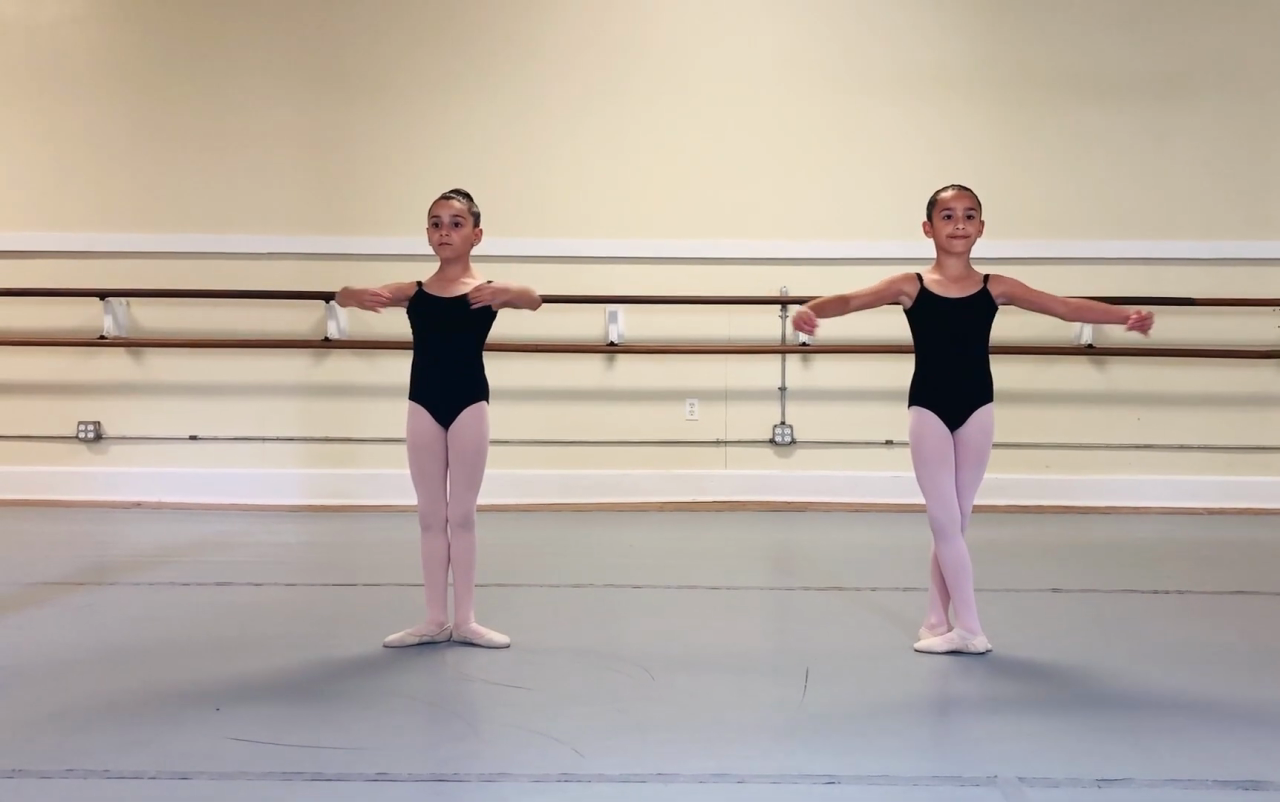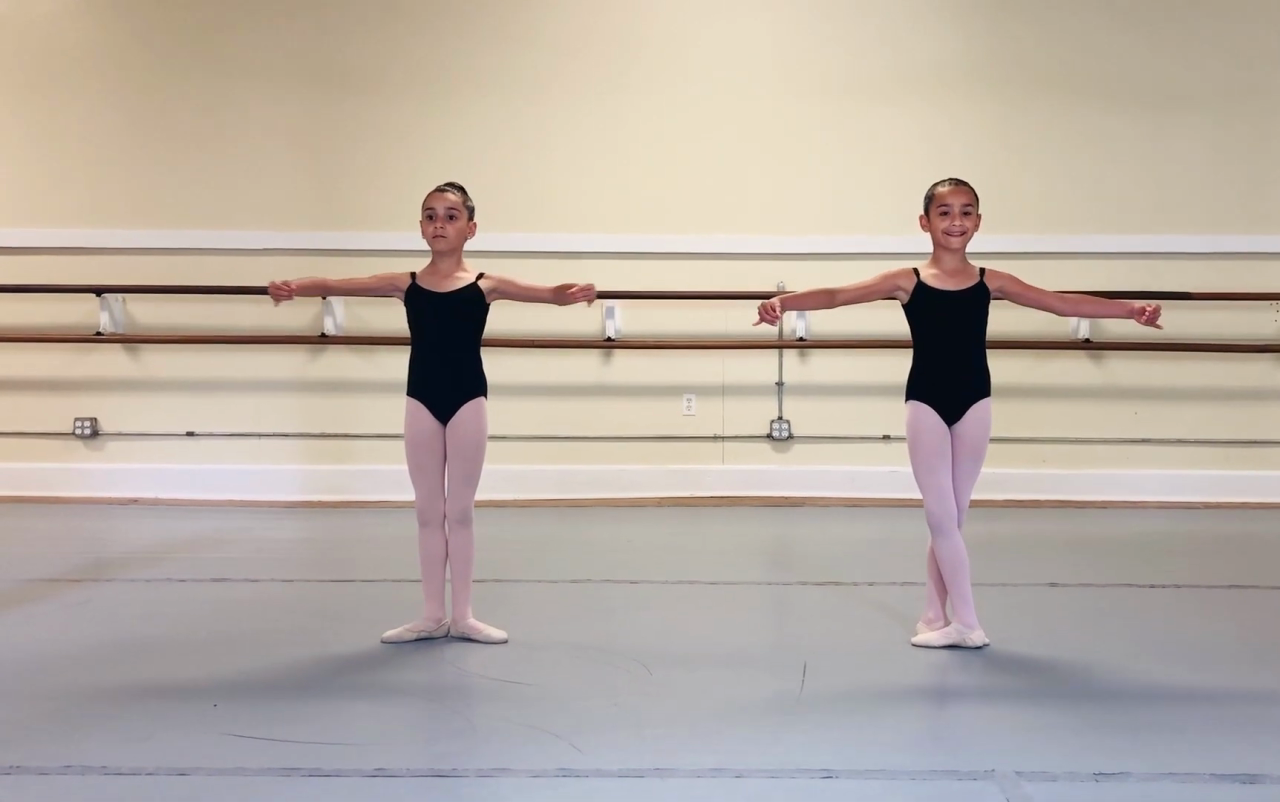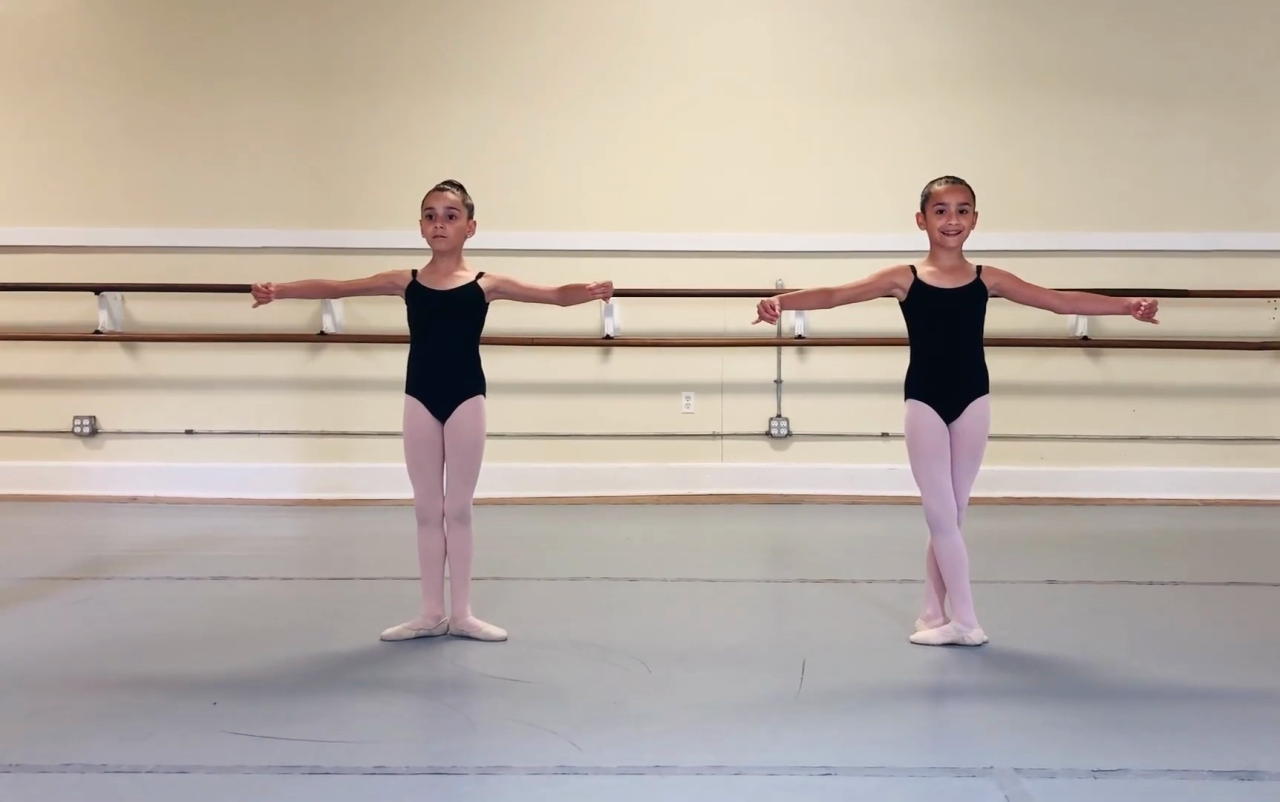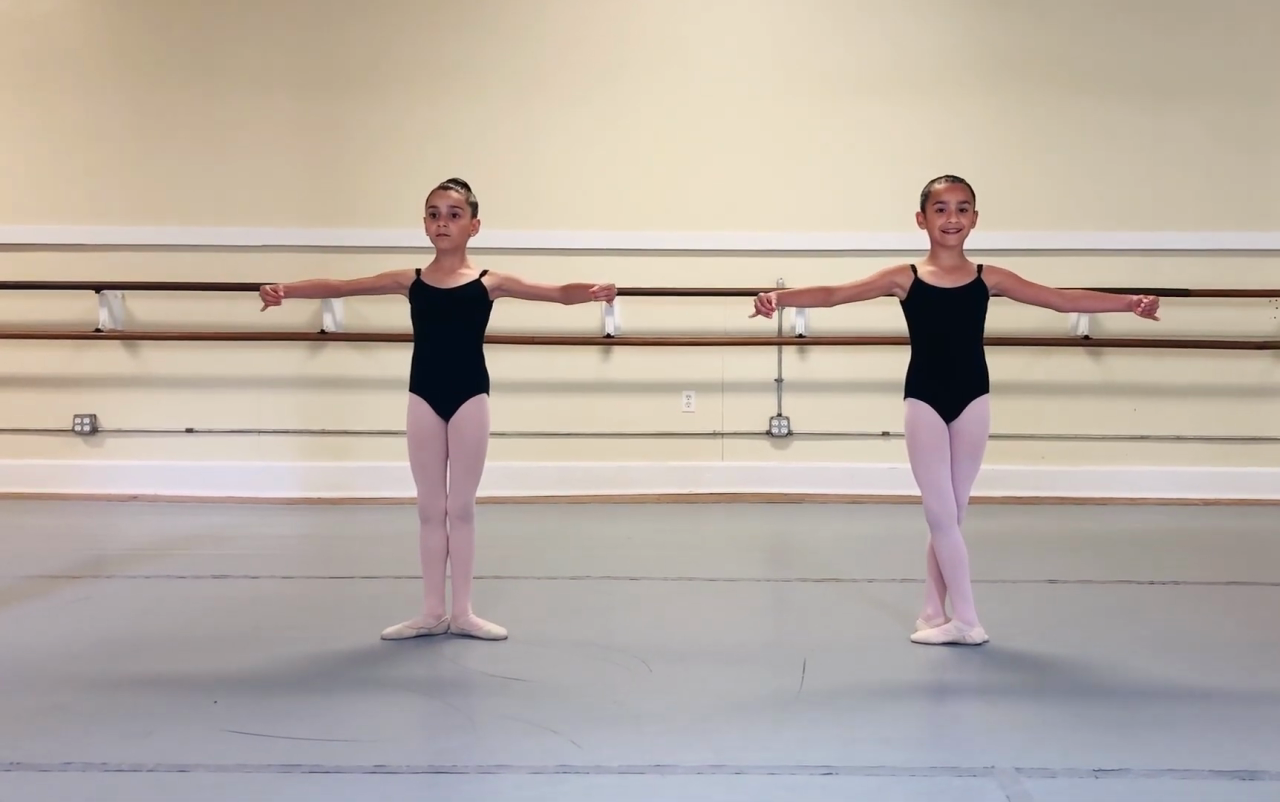
dt=0.4s
person 1, frame 1
left shoulder: (995, 287)
right shoulder: (911, 286)
left elbow: (1065, 307)
right elbow: (850, 300)
left wrist: (1126, 314)
right wrist: (812, 310)
left hip: (977, 408)
right hip: (928, 408)
left knee: (955, 523)
right knee: (945, 521)
left ankle: (938, 622)
right ankle: (969, 628)
person 1, frame 2
left shoulder: (990, 282)
right shoulder: (907, 280)
left elbow: (1063, 303)
right elbow: (836, 295)
left wrist: (1131, 309)
right wrist: (783, 302)
left hip: (973, 402)
right hip: (925, 402)
left knee: (952, 518)
right knee: (941, 517)
left ankle: (934, 617)
right ankle: (966, 623)
person 1, frame 3
left shoulder: (988, 279)
right shoulder: (903, 278)
left elbow: (1060, 300)
right elbow: (834, 295)
left wrist: (1128, 305)
right wrist: (781, 302)
left hip: (971, 400)
right hip: (924, 401)
left knee: (951, 516)
right knee: (941, 515)
left ankle: (933, 614)
right ankle: (964, 620)
person 1, frame 4
left shoulder: (988, 278)
right shoulder: (904, 277)
left elbow: (1062, 298)
right elbow: (834, 294)
left wrist: (1129, 302)
right wrist: (778, 297)
left hip: (972, 399)
right hip: (924, 400)
left knee: (950, 514)
right knee: (941, 514)
left ankle: (934, 613)
right ankle: (964, 619)
person 2, frame 1
left shoulder: (490, 291)
right shoulder: (412, 291)
left elbow: (532, 299)
right elbow: (350, 294)
left wrist: (509, 294)
right wrist: (360, 296)
left hip: (469, 404)
right hip: (423, 405)
left knee: (462, 515)
right knee: (430, 515)
left ankle: (465, 619)
right ankle: (435, 619)
person 2, frame 2
left shoulder: (485, 285)
right shoulder: (405, 284)
left elbow: (550, 293)
right elbow: (335, 285)
left wrist: (575, 292)
right wrist: (293, 287)
left hip: (468, 400)
right hip: (421, 401)
left knee: (460, 511)
right knee: (428, 511)
left ankle: (462, 615)
right ankle: (433, 615)
person 2, frame 3
left shoulder: (486, 284)
right shoulder: (406, 282)
left elbow: (556, 295)
right elbow: (334, 287)
left wrist: (590, 291)
right wrist: (278, 289)
left hip: (466, 399)
right hip: (420, 399)
left knee: (459, 509)
right knee: (427, 509)
left ankle: (461, 613)
right ankle: (432, 612)
person 2, frame 4
left shoulder: (489, 282)
right shoulder: (409, 281)
left elbow: (558, 292)
right elbow: (339, 286)
left wrist: (594, 291)
right wrist: (285, 289)
left hip: (470, 397)
right hip: (423, 398)
left knee: (462, 507)
right knee: (430, 508)
left ankle: (462, 611)
right ankle: (432, 610)
